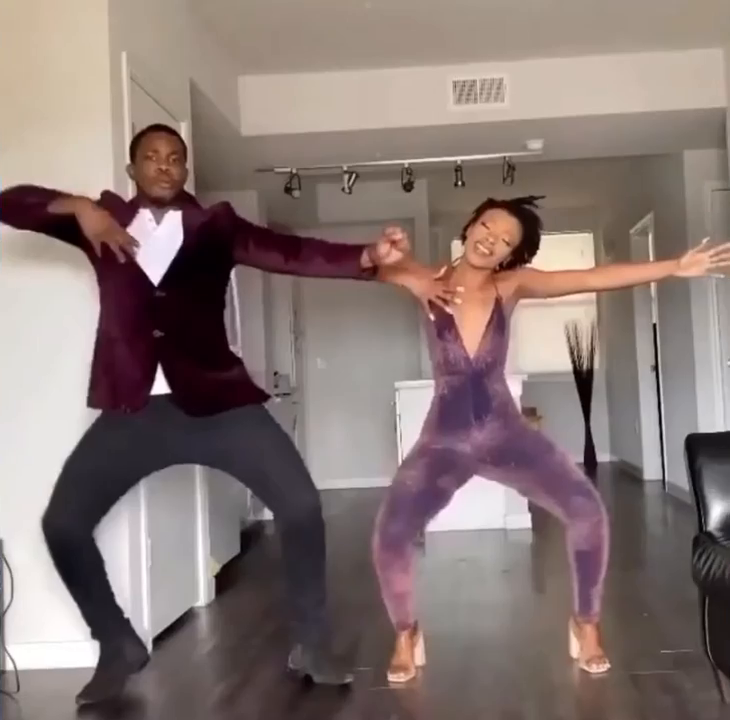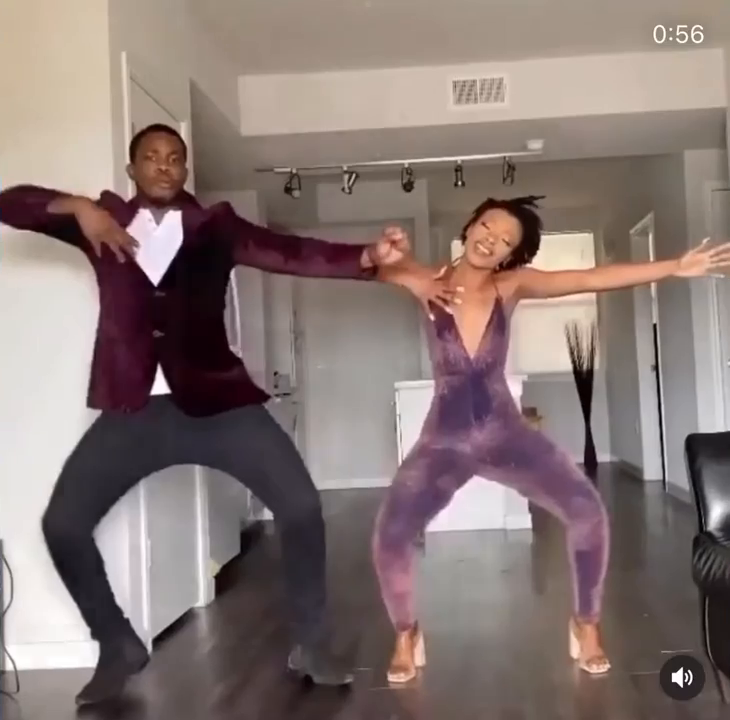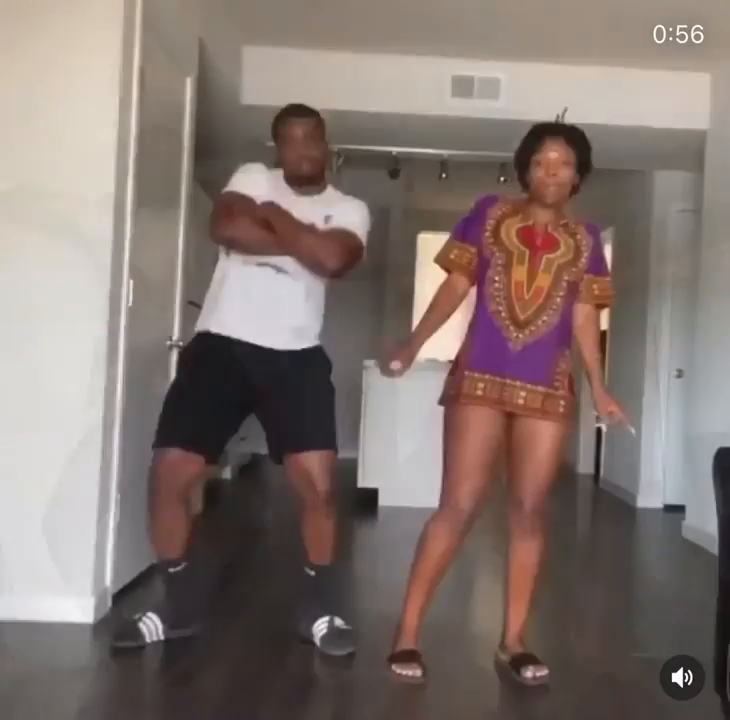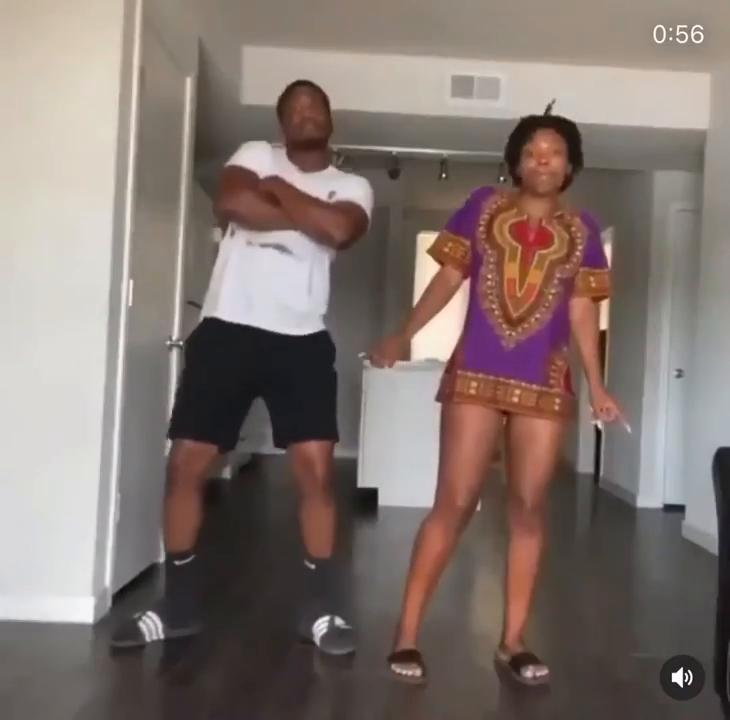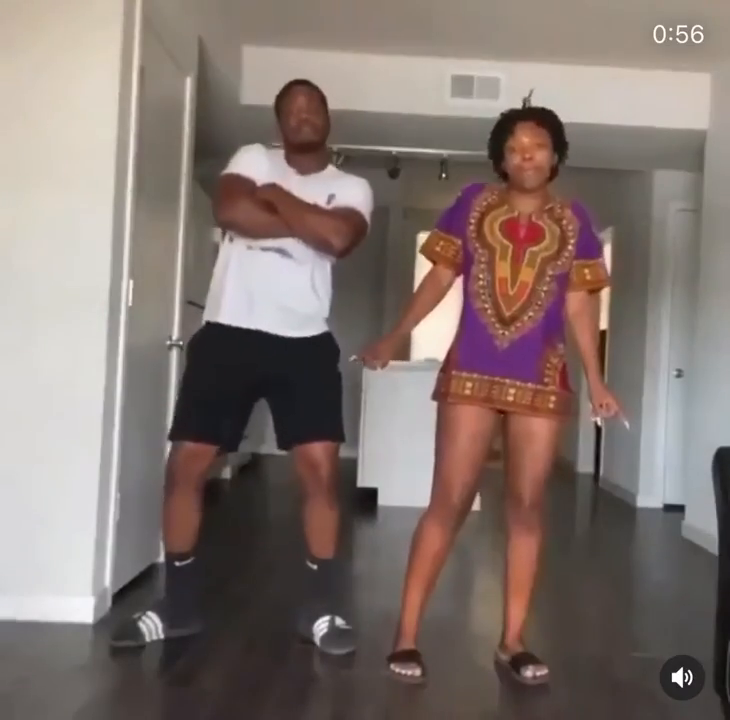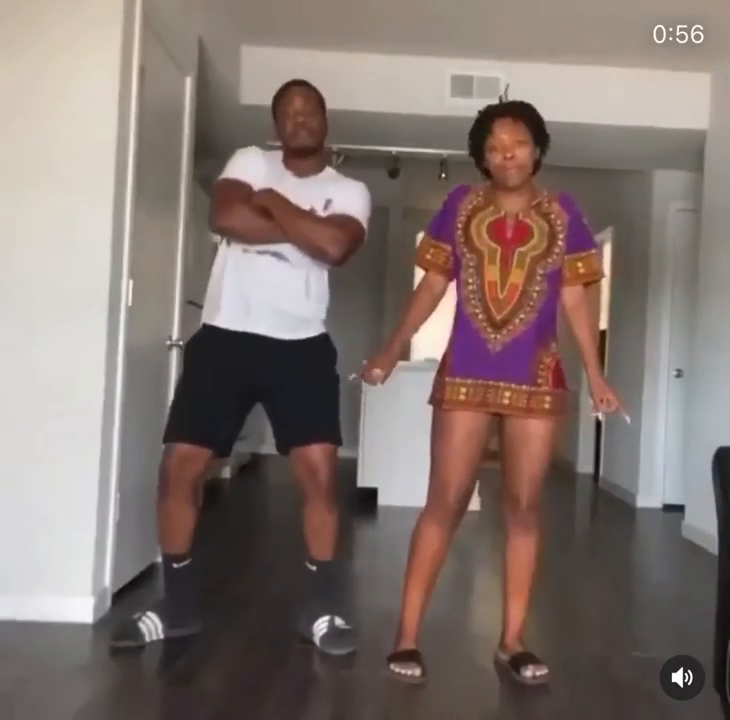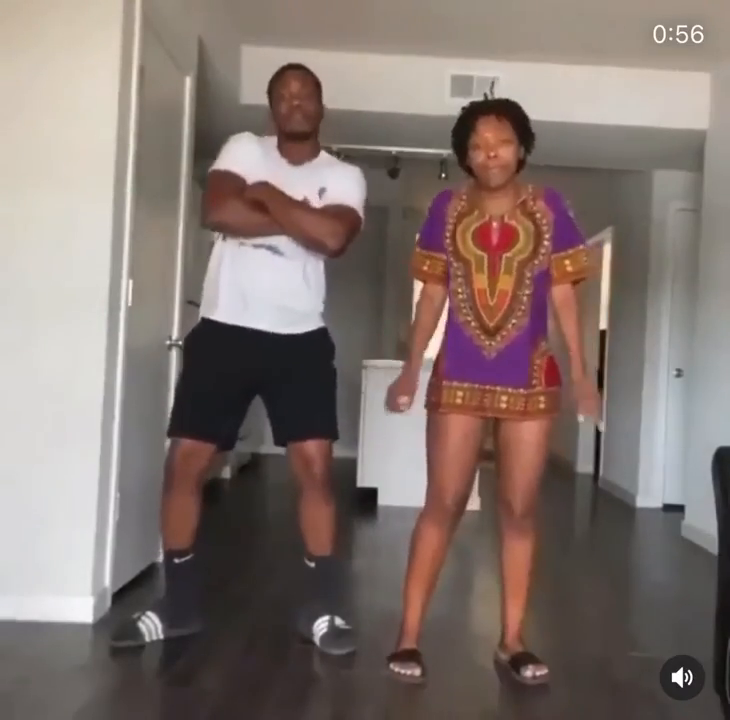
dt=0.2s
person 1, frame 1
left shoulder: (215, 225)
right shoulder: (102, 220)
left elbow: (289, 252)
left wrist: (367, 258)
right wrist: (76, 206)
left hip: (218, 400)
right hip: (132, 408)
left knee: (301, 506)
right knee: (62, 523)
left ankle: (310, 643)
right ankle: (119, 645)
person 1, frame 2
left shoulder: (214, 225)
right shoulder: (102, 219)
left elbow: (289, 252)
left wrist: (366, 258)
right wrist: (74, 205)
left hip: (217, 400)
right hip: (133, 407)
left knee: (301, 507)
right knee: (62, 523)
left ankle: (310, 643)
right ankle: (118, 646)
person 1, frame 3
left shoulder: (349, 208)
right shoulder: (250, 178)
left elbow: (334, 259)
right elbow: (227, 227)
left wrist: (277, 218)
right wrist: (303, 243)
left hip: (293, 362)
right hip: (221, 347)
left knee: (318, 485)
right knee: (169, 474)
left ankle: (319, 609)
right ankle: (175, 606)
person 1, frame 4
left shoulder: (353, 186)
right shoulder: (255, 154)
left elbow: (339, 230)
right elbow: (229, 203)
left wrist: (278, 191)
right wrist: (305, 216)
left hip: (300, 342)
right hip: (226, 331)
left knee: (315, 470)
right knee: (186, 463)
left ankle: (320, 607)
right ankle: (178, 603)
person 1, frame 5
left shoulder: (353, 187)
right shoulder: (253, 158)
left elbow: (338, 237)
right elbow: (229, 211)
left wrist: (277, 198)
right wrist: (305, 220)
left hip: (304, 343)
right hip: (228, 334)
left knee: (320, 469)
right knee: (186, 464)
left ankle: (320, 607)
right ankle: (179, 602)
person 1, frame 6
left shoulder: (350, 191)
right shoulder: (249, 162)
left elbow: (336, 246)
right elbow: (225, 218)
left wrist: (273, 202)
right wrist: (302, 228)
left hip: (300, 346)
right hip: (224, 338)
left knee: (319, 473)
right knee: (179, 466)
left ankle: (321, 608)
right ankle: (179, 603)
person 1, frame 7
left shoulder: (345, 176)
right shoulder: (242, 149)
left elbow: (333, 238)
right elbow: (217, 213)
left wrist: (267, 196)
right wrist: (297, 220)
left hip: (299, 339)
right hip: (223, 331)
left knee: (314, 468)
right knee: (184, 462)
left ankle: (321, 605)
right ankle: (179, 601)
person 2, frame 1
left shoulder: (510, 285)
left elbow: (591, 279)
left wrist: (674, 268)
left hip: (505, 433)
right hip: (443, 440)
left knee: (586, 510)
right knee: (390, 535)
left ankle: (585, 625)
right ankle: (406, 636)
person 2, frame 2
left shoulder: (510, 285)
left elbow: (592, 280)
left wrist: (673, 267)
left hip: (505, 433)
right hip: (443, 440)
left knee: (587, 511)
right knee: (391, 535)
left ankle: (586, 625)
right ankle: (406, 636)
person 2, frame 3
left shoulder: (584, 238)
right shoulder: (488, 216)
left elbow: (584, 318)
right elbow: (455, 287)
left wrist: (599, 388)
right wrist: (411, 347)
left hip: (547, 390)
right hip: (480, 380)
left knee: (530, 513)
right knee: (458, 507)
left ankle: (513, 642)
right ankle: (406, 633)
person 2, frame 4
left shoulder: (581, 229)
right shoulder: (483, 206)
left elbow: (581, 310)
right elbow: (448, 278)
left wrist: (596, 384)
right wrist: (400, 337)
left hip: (544, 385)
right hip: (476, 376)
left knee: (528, 509)
right knee: (454, 503)
left ankle: (512, 641)
right ankle: (406, 634)
person 2, frame 5
left shoulder: (574, 220)
right shoulder: (473, 203)
left elbow: (579, 304)
right elbow: (439, 278)
left wrist: (596, 380)
right wrist: (394, 339)
left hip: (540, 382)
right hip: (471, 374)
left knee: (526, 507)
right knee: (449, 501)
left ankle: (512, 640)
right ankle: (406, 634)
person 2, frame 6
left shoulder: (562, 213)
right shoulder: (461, 205)
left elbow: (574, 298)
right elbow: (433, 285)
left wrist: (596, 374)
right wrist: (392, 351)
left hip: (535, 380)
right hip: (465, 375)
left knee: (523, 507)
right knee: (445, 502)
left ankle: (512, 640)
right ankle: (407, 635)
person 2, frame 7
left shoulder: (549, 209)
right shoulder: (447, 209)
left elbow: (563, 295)
right elbow: (432, 295)
left wrist: (581, 375)
right wrist: (409, 370)
left hip: (528, 380)
right hip: (459, 378)
left knee: (518, 511)
right knee: (443, 504)
left ankle: (512, 640)
right ankle: (408, 636)
